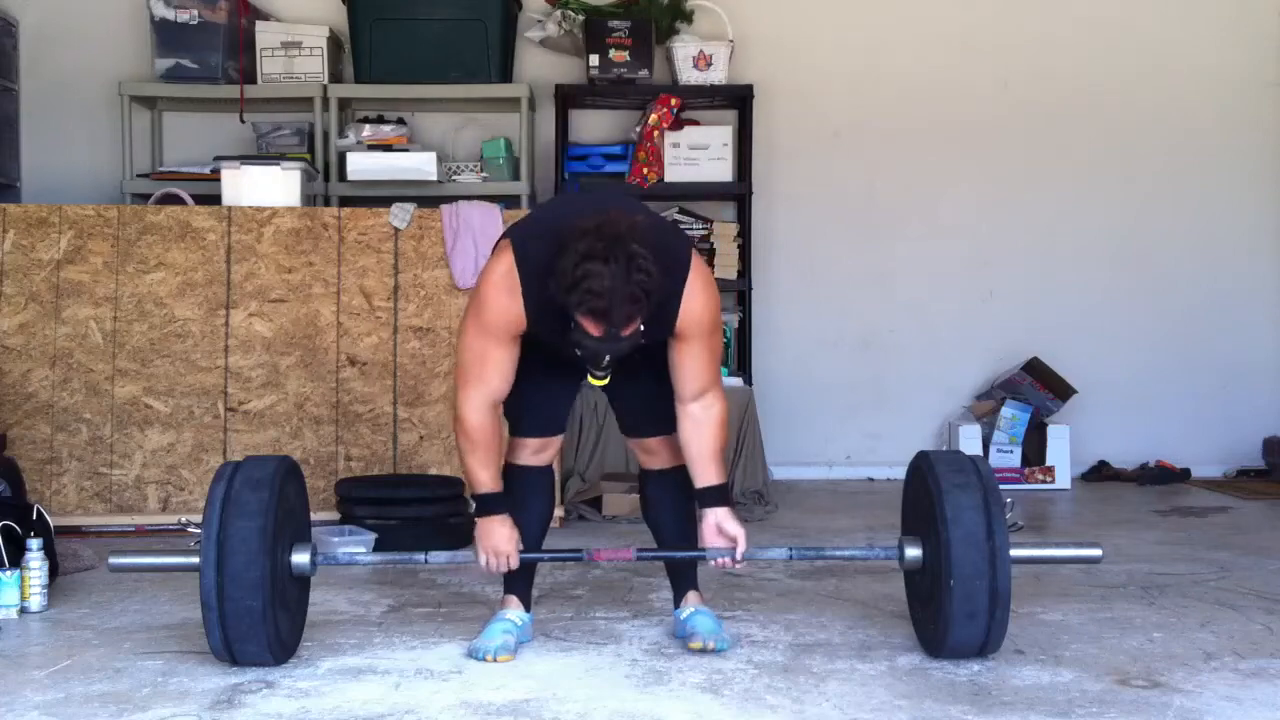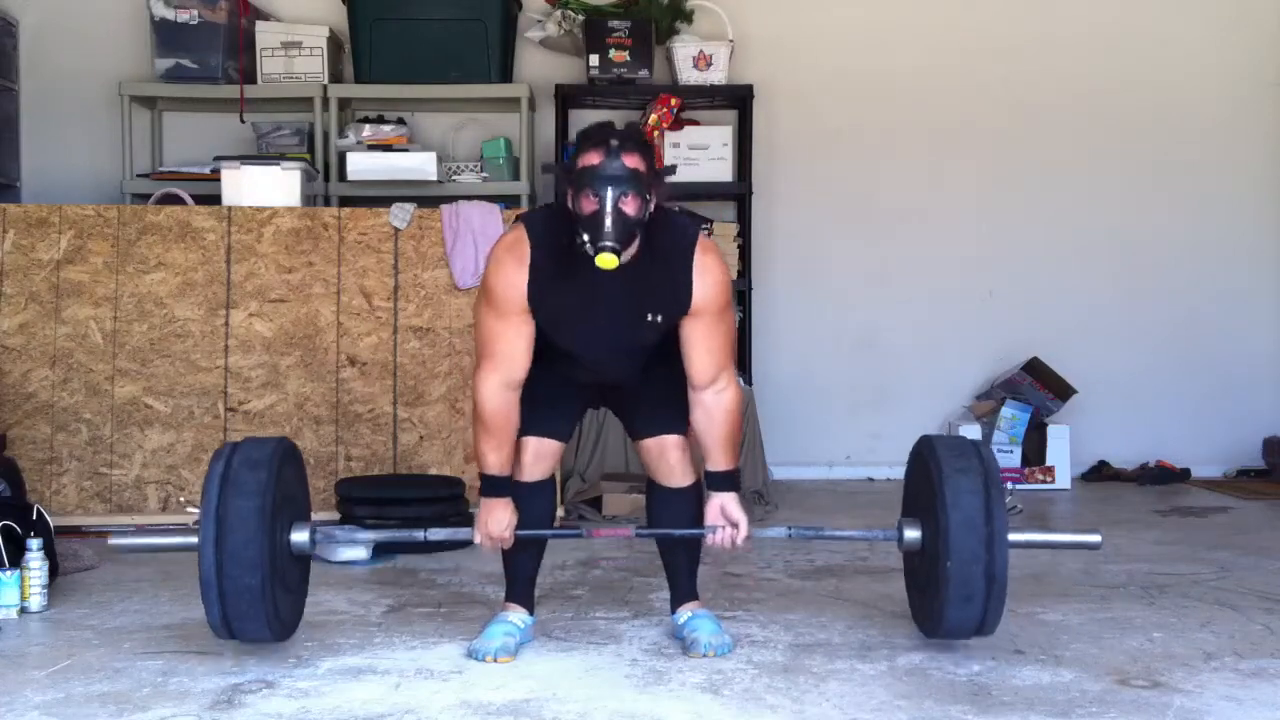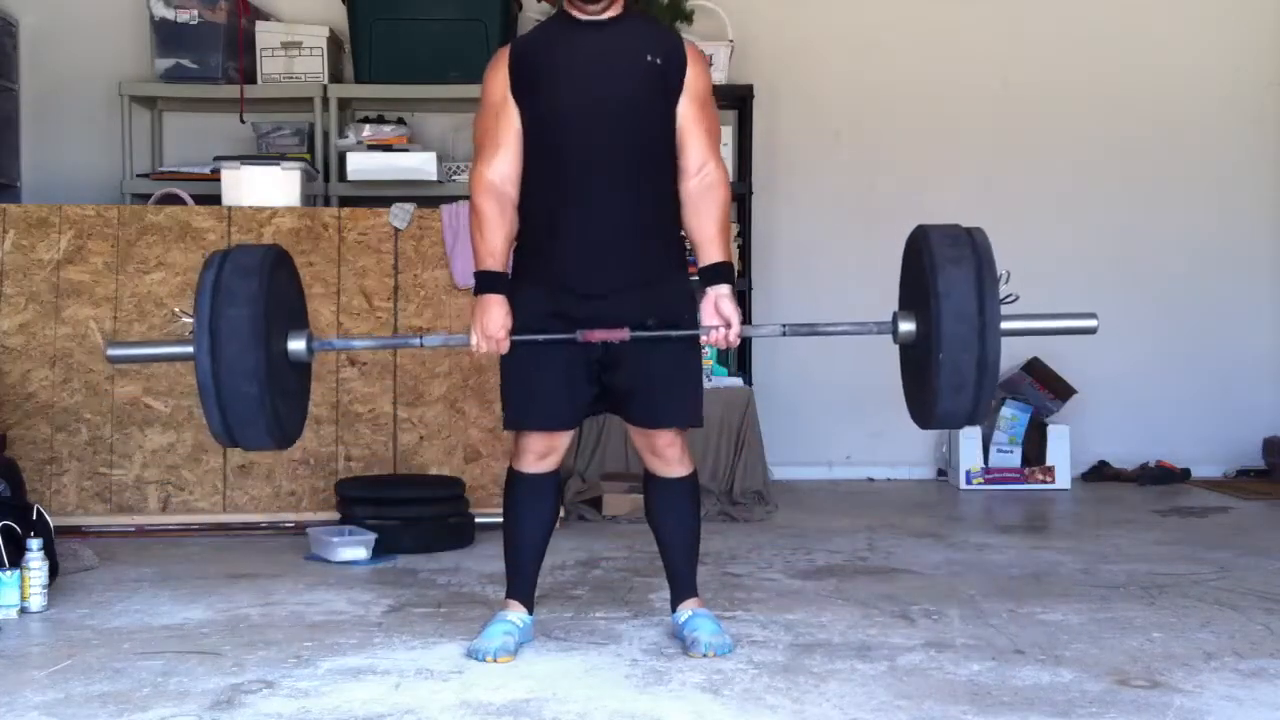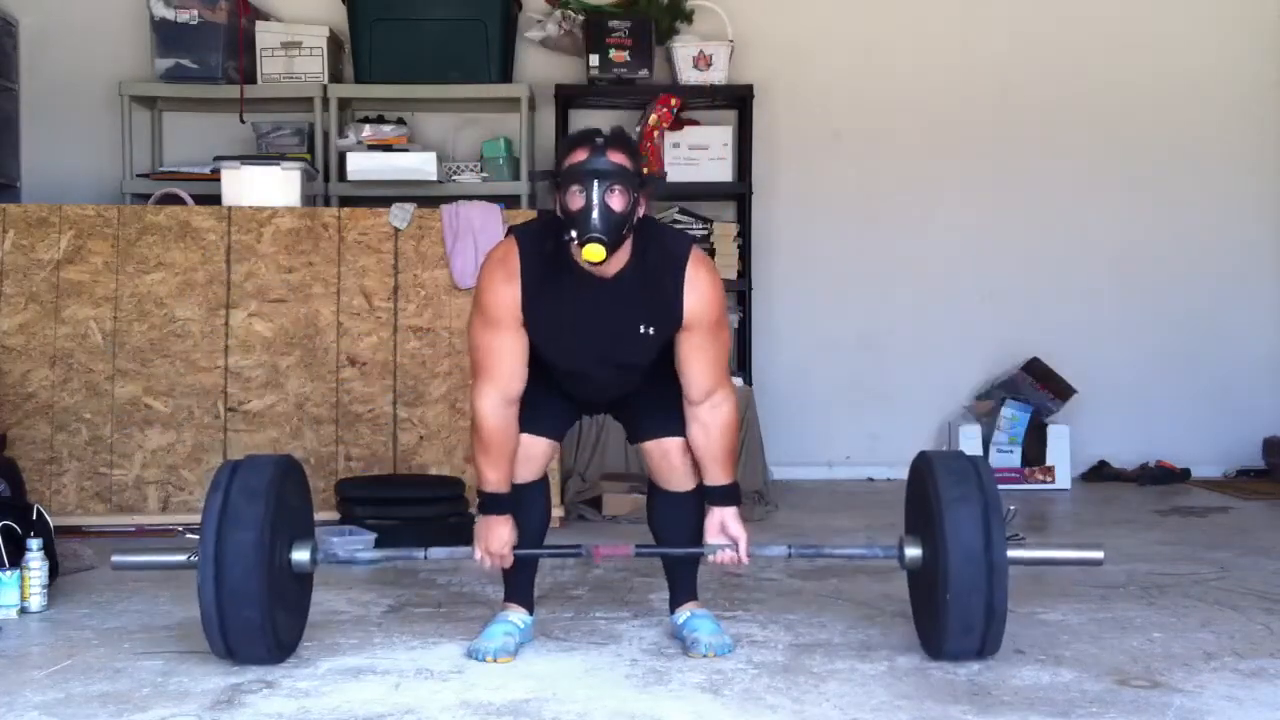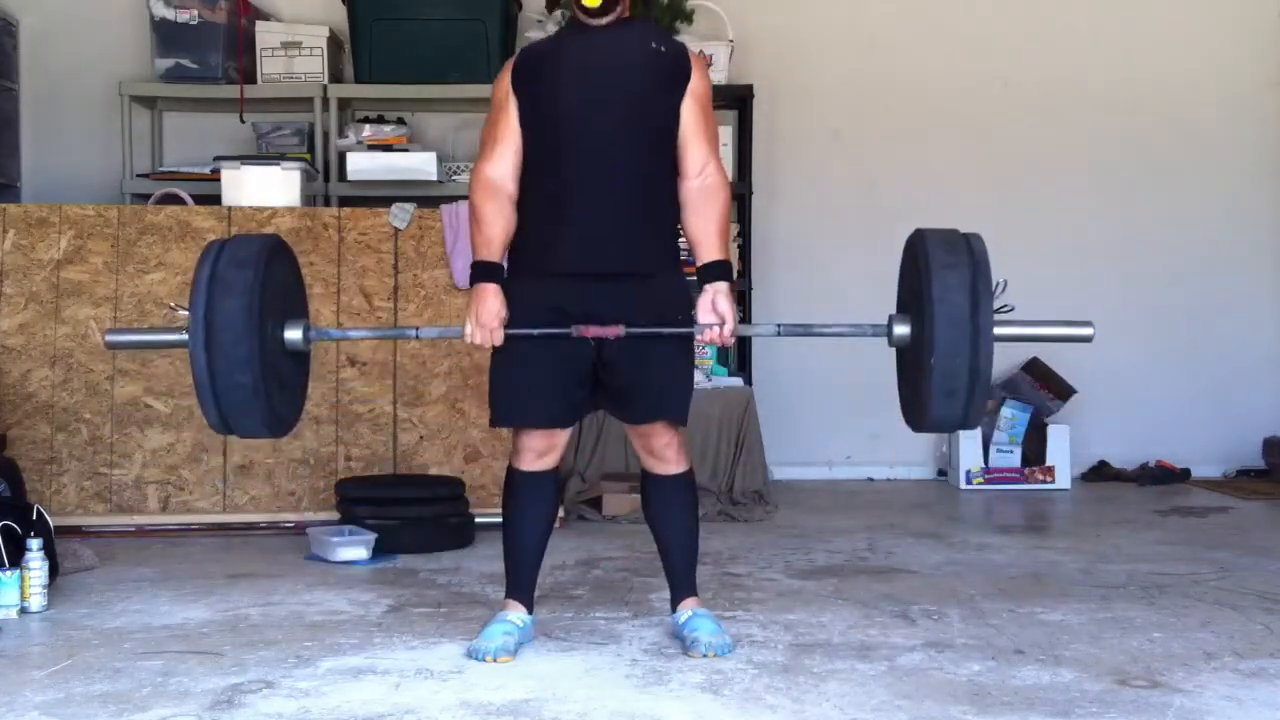
dt=1s
person 1, frame 1
left shoulder: (688, 283)
right shoulder: (511, 278)
left elbow: (698, 400)
right elbow: (477, 399)
left wrist: (714, 503)
right wrist: (490, 510)
right hip: (543, 339)
left knee: (660, 448)
right knee: (532, 446)
left ankle: (689, 601)
right ankle: (515, 606)
person 1, frame 2
left shoulder: (695, 258)
right shoulder: (521, 255)
left elbow: (712, 384)
right elbow: (499, 381)
left wrist: (723, 487)
right wrist: (494, 490)
left hip: (650, 366)
right hip: (552, 365)
left knee: (673, 459)
right knee: (529, 460)
left ankle: (688, 606)
right ankle: (516, 610)
person 1, frame 3
right shoulder: (518, 59)
left elbow: (701, 171)
right elbow: (496, 179)
left wrist: (718, 280)
right wrist: (490, 289)
left hip: (654, 294)
right hip: (546, 297)
left knee: (666, 447)
right knee: (536, 449)
left ankle: (688, 604)
right ankle: (517, 608)
person 1, frame 4
left shoulder: (689, 274)
right shoulder: (511, 267)
left elbow: (708, 398)
right elbow: (496, 397)
left wrist: (722, 501)
right wrist: (493, 508)
left hip: (648, 375)
right hip: (549, 375)
left knee: (675, 459)
right knee: (522, 458)
left ankle: (687, 607)
right ankle: (516, 609)
person 1, frame 5
left shoulder: (674, 59)
right shoulder: (528, 65)
left elbow: (701, 174)
right elbow: (497, 177)
left wrist: (716, 278)
right wrist: (487, 279)
left hip: (649, 289)
right hip: (542, 290)
left knee: (662, 445)
right knee: (535, 448)
left ankle: (688, 604)
right ankle: (517, 607)
